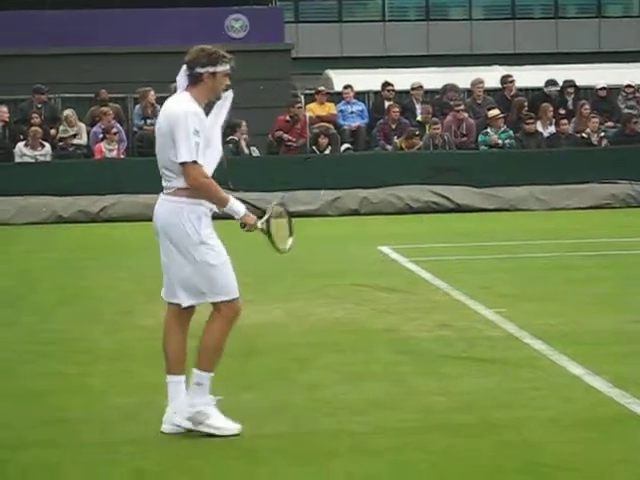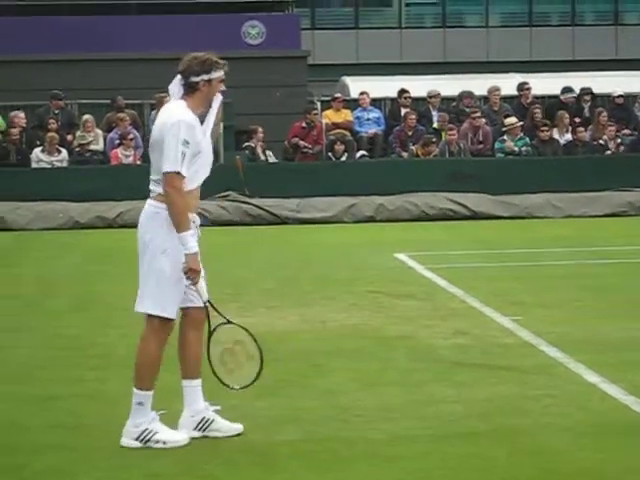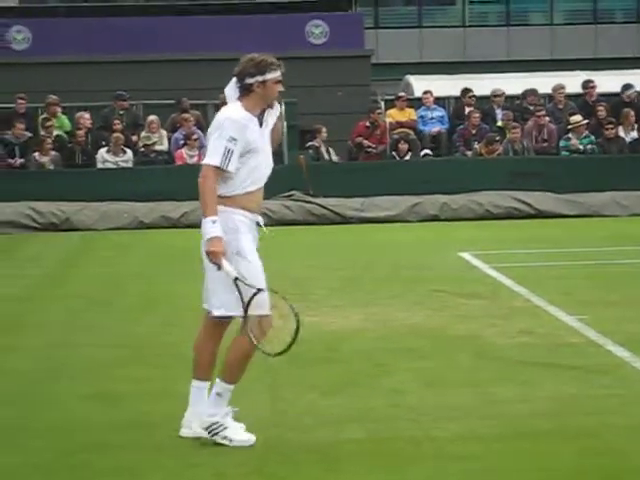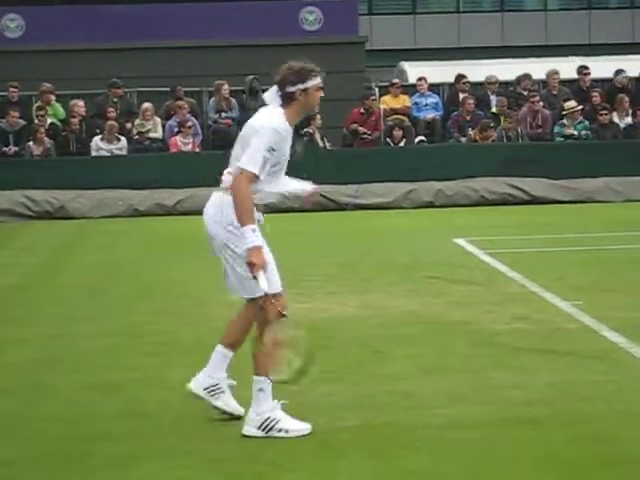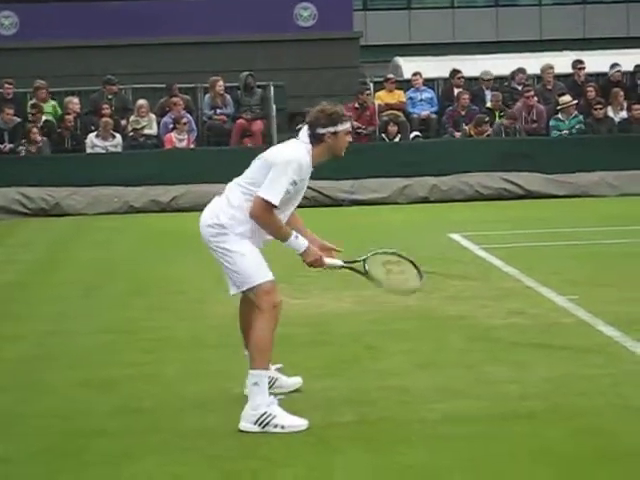
dt=0.4s
person 1, frame 1
left shoulder: (181, 106)
right shoulder: (187, 111)
right elbow: (194, 176)
right wrist: (238, 210)
left hip: (174, 211)
right hip: (187, 216)
left knee: (179, 309)
right knee: (227, 306)
left ankle: (180, 408)
right ankle: (197, 402)
person 1, frame 2
left shoulder: (188, 116)
right shoulder: (179, 121)
right elbow: (174, 187)
left wrist: (209, 138)
right wrist: (189, 247)
left hip: (180, 227)
right hip: (168, 226)
left knee: (195, 316)
right knee: (160, 322)
left ankle: (197, 412)
right ankle: (139, 422)
person 1, frame 3
left shoulder: (252, 119)
right shoulder: (233, 120)
left elbow: (264, 156)
right elbow: (207, 177)
left wrist: (276, 116)
right wrist: (213, 232)
left hip: (241, 226)
right hip: (230, 226)
left knee: (218, 320)
right knee: (258, 322)
left ankle: (198, 413)
right ankle: (213, 408)
person 1, frame 4
left shoulder: (277, 121)
right shoulder: (272, 127)
right elbow: (240, 185)
left wrist: (296, 187)
right wrist: (253, 242)
left hip: (226, 214)
right hip: (232, 217)
left knee: (256, 303)
right knee: (273, 307)
left ankle: (211, 378)
right ankle: (262, 413)
person 1, frame 5
left shoulder: (301, 155)
right shoulder: (295, 160)
left elbow: (282, 209)
right elbow: (259, 211)
left wrist: (314, 241)
right wrist: (301, 245)
left hip: (230, 223)
right hip: (226, 225)
left knee: (254, 298)
right knee: (269, 302)
left ankle: (261, 374)
right ankle: (258, 409)
